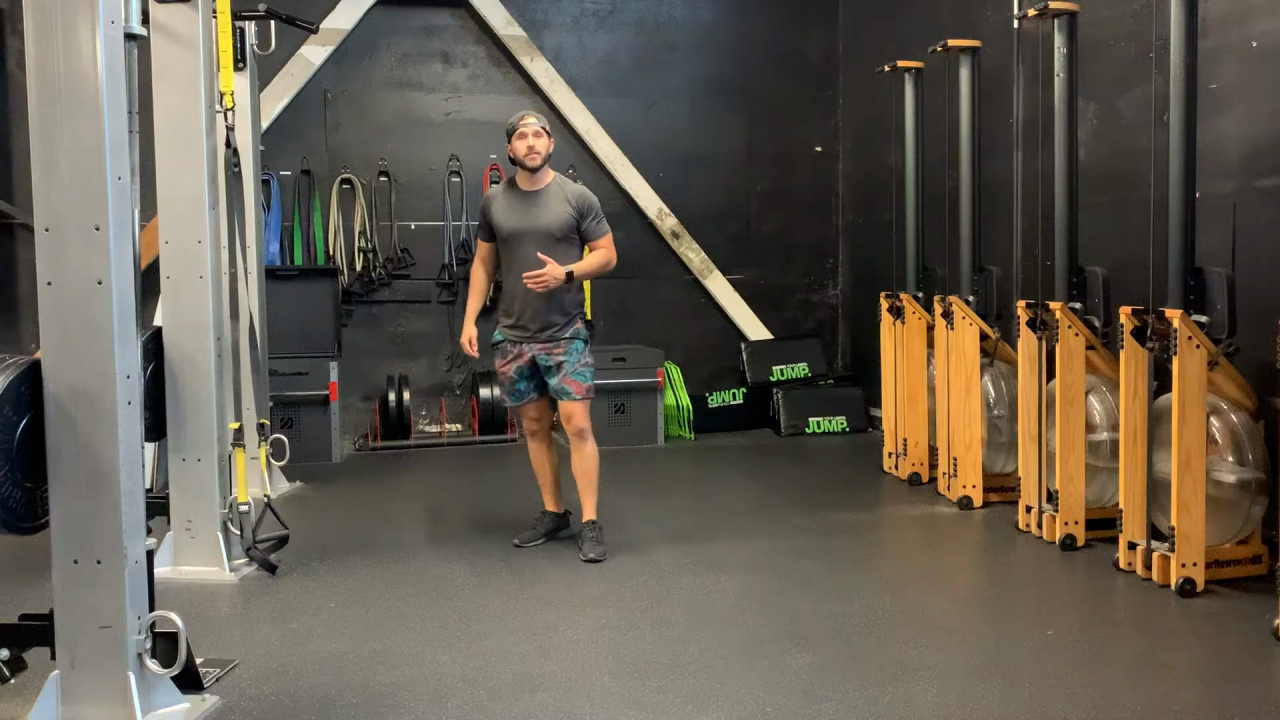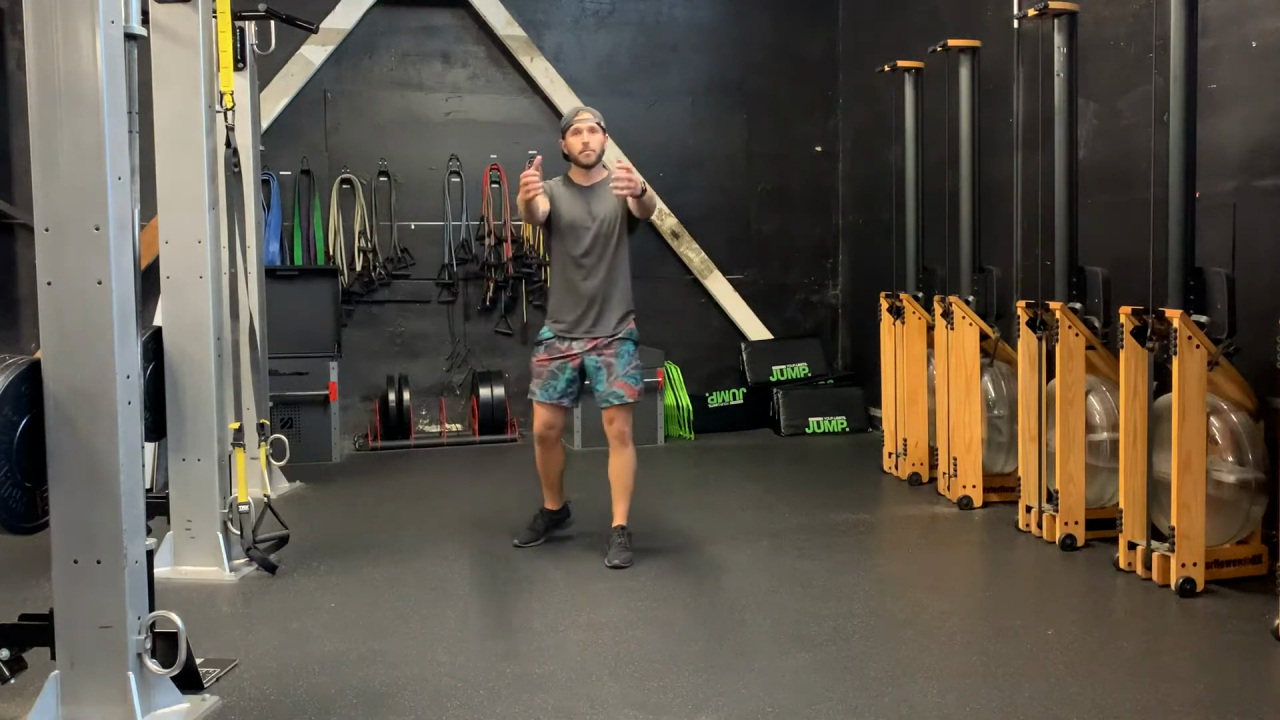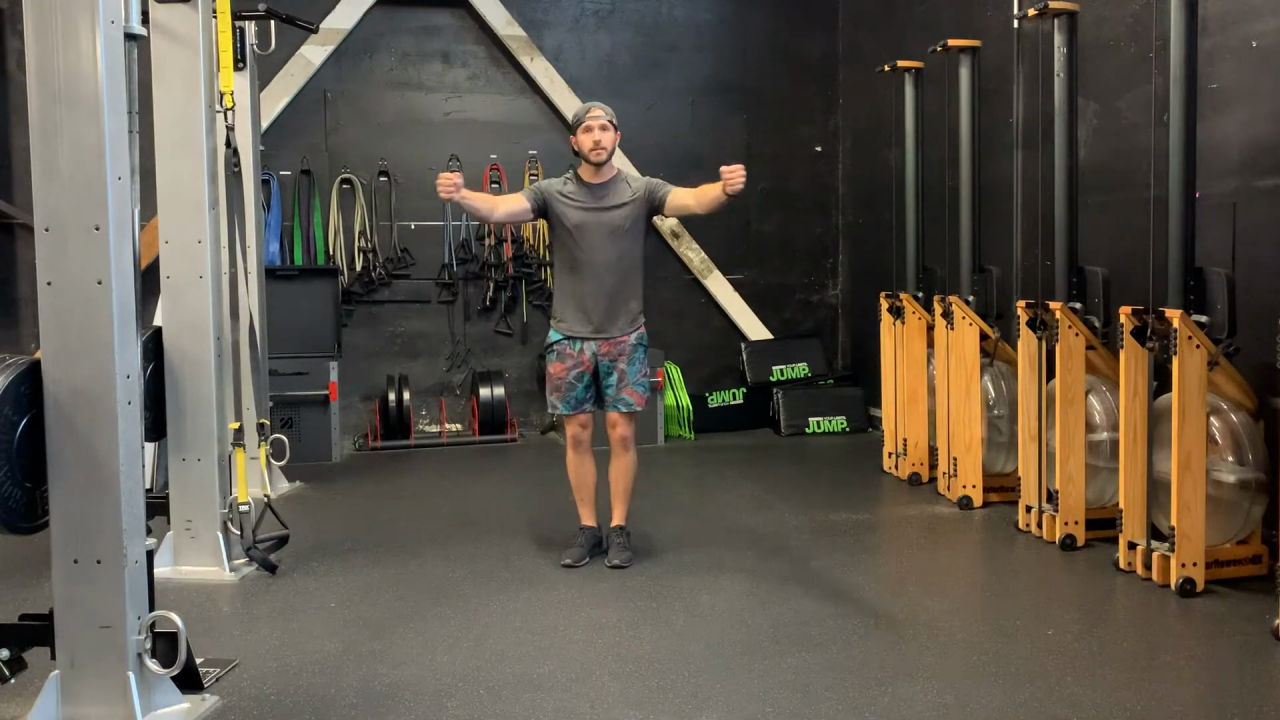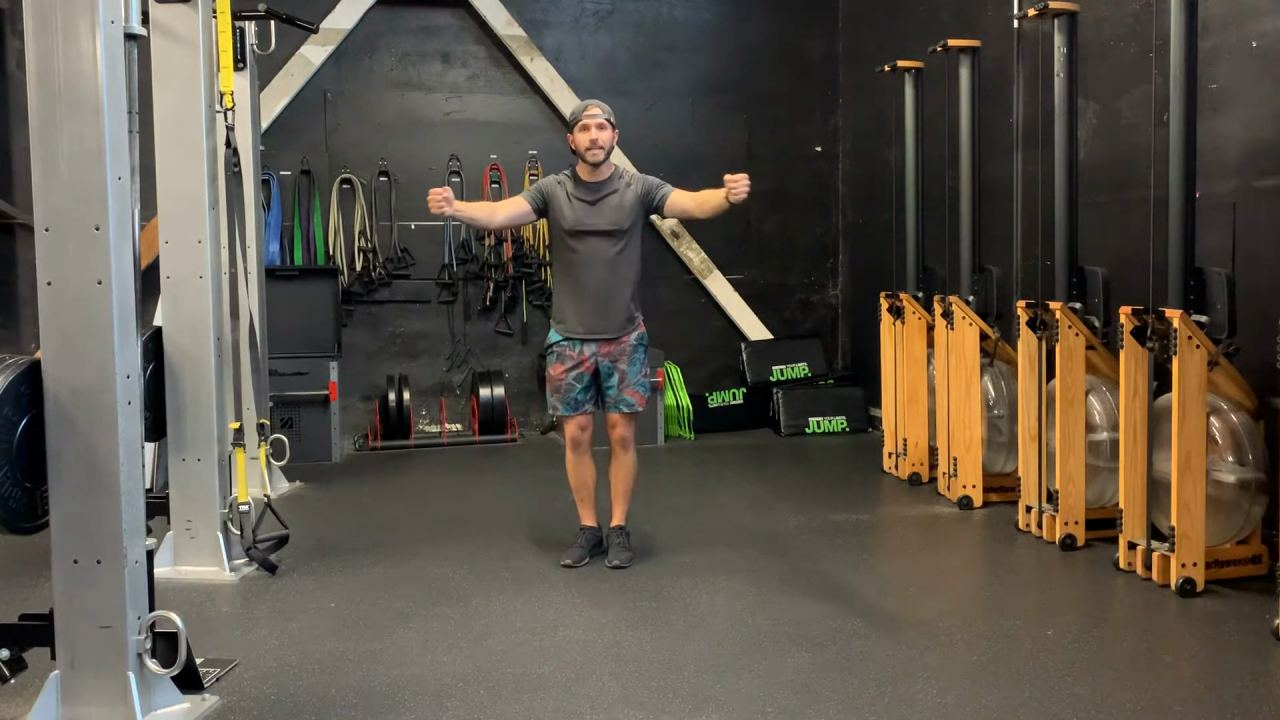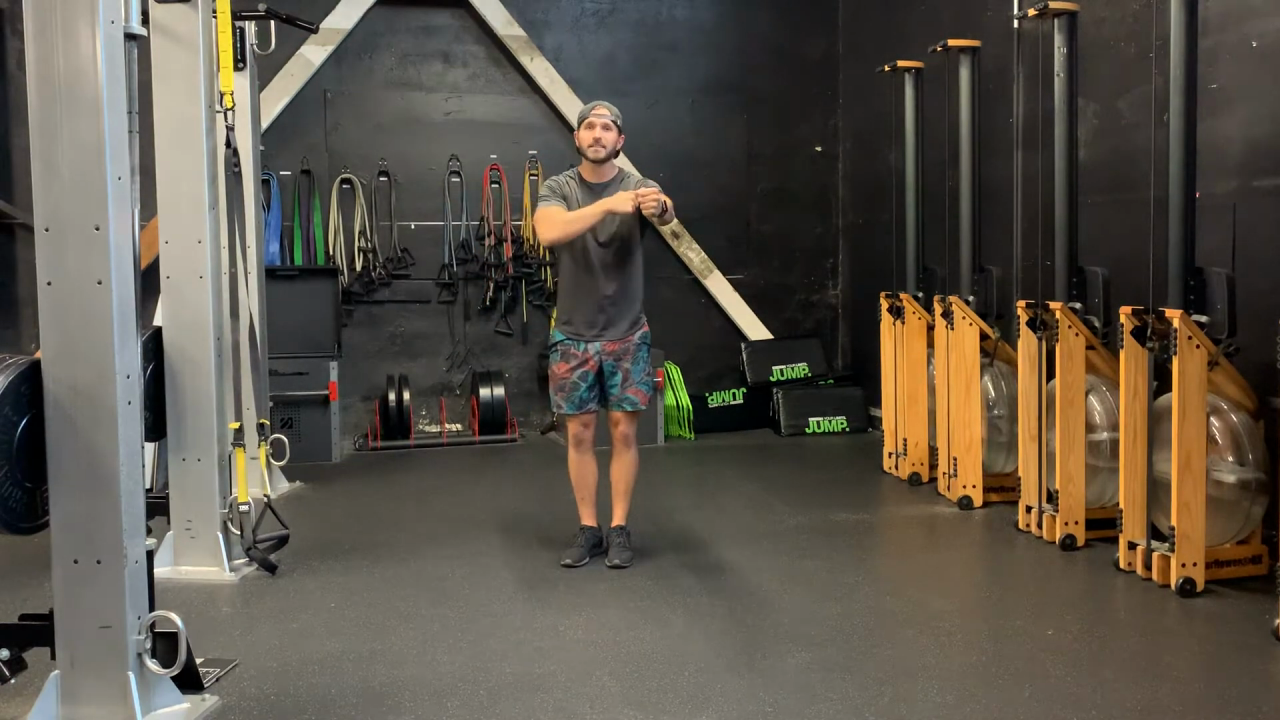
dt=1s
person 1, frame 1
left shoulder: (578, 197)
right shoulder: (494, 201)
left elbow: (607, 255)
right elbow: (484, 263)
left wrist: (565, 273)
right wrist: (469, 320)
left hip: (565, 333)
right hip: (513, 335)
left knee: (577, 424)
right knee: (535, 426)
left ankle: (590, 524)
right ankle: (553, 513)
person 1, frame 2
left shoulder: (625, 189)
right shoulder: (551, 190)
left elbow: (647, 208)
right elbow: (534, 214)
left wrist: (639, 190)
right wrist: (527, 197)
left hip: (614, 333)
right hip: (560, 332)
left knee: (619, 431)
right knee: (545, 429)
left ankle: (620, 530)
right ankle: (553, 510)
person 1, frame 3
left shoulder: (641, 190)
right shoulder: (553, 192)
left elbow: (695, 201)
right elbow: (498, 209)
left wrist: (727, 188)
right wrist: (456, 195)
left hip: (625, 335)
right hip: (569, 336)
left knee: (622, 433)
right knee: (577, 434)
left ankle: (619, 529)
right ankle: (588, 529)
person 1, frame 4
left shoulder: (640, 187)
right shoulder: (552, 190)
left elbow: (694, 204)
right elbow: (499, 215)
left wrist: (727, 195)
right wrist: (454, 209)
left hip: (623, 337)
right hip: (569, 337)
left knee: (622, 434)
right knee: (576, 436)
left ankle: (618, 529)
right ankle: (588, 529)
person 1, frame 5
left shoulder: (638, 186)
right shoulder: (556, 189)
left elbow: (664, 213)
right elbow: (548, 233)
left wrist: (659, 208)
right wrist: (607, 204)
left hip: (626, 335)
right hip: (573, 336)
left knee: (623, 432)
right knee: (580, 434)
left ankle: (619, 529)
right ankle: (588, 529)
